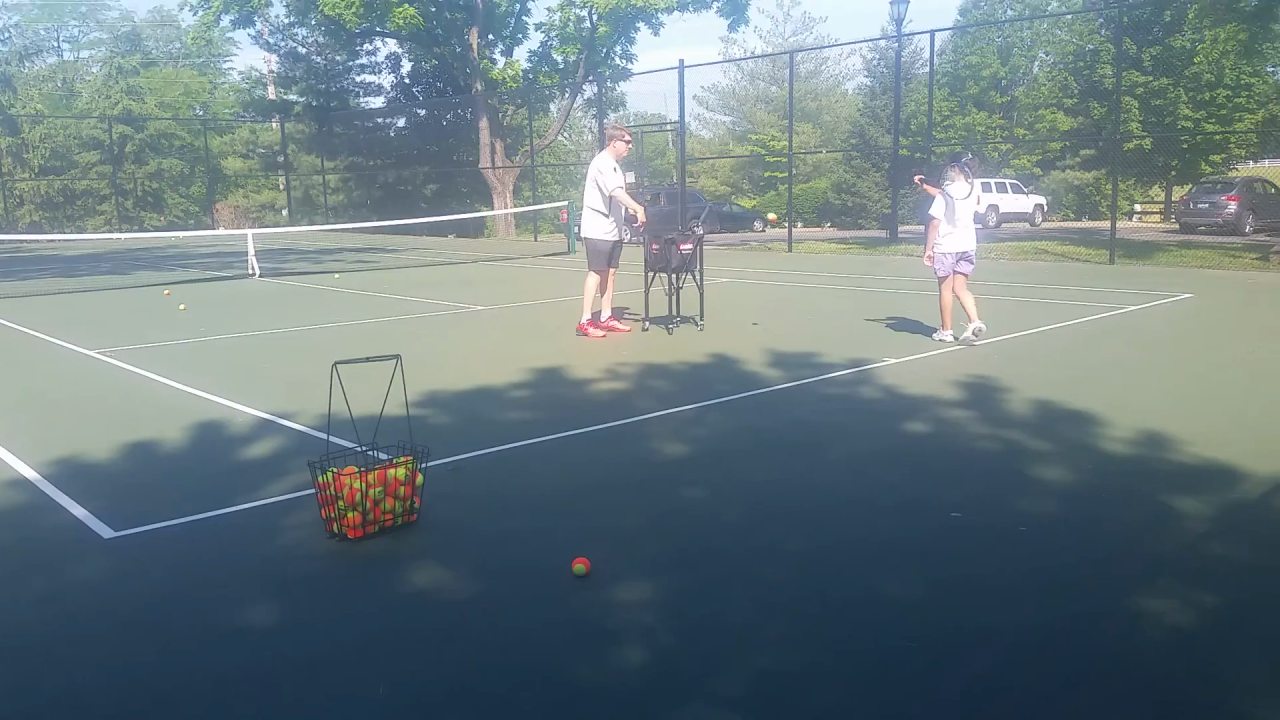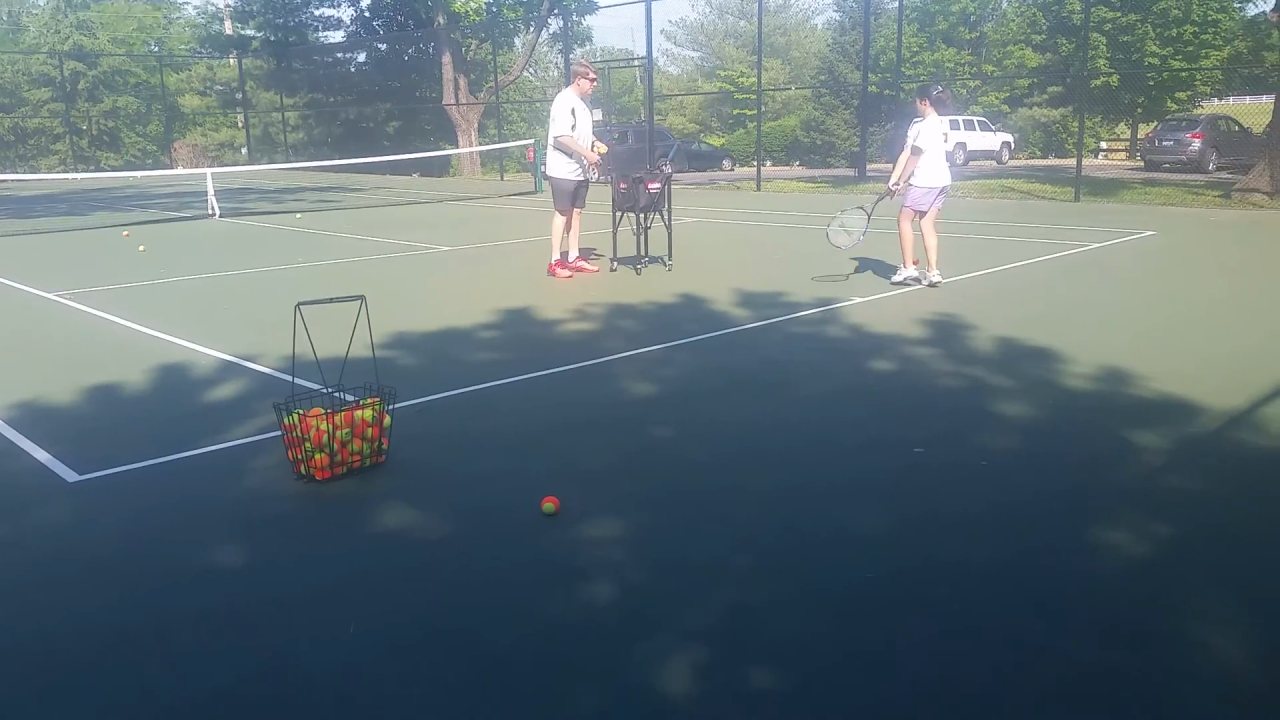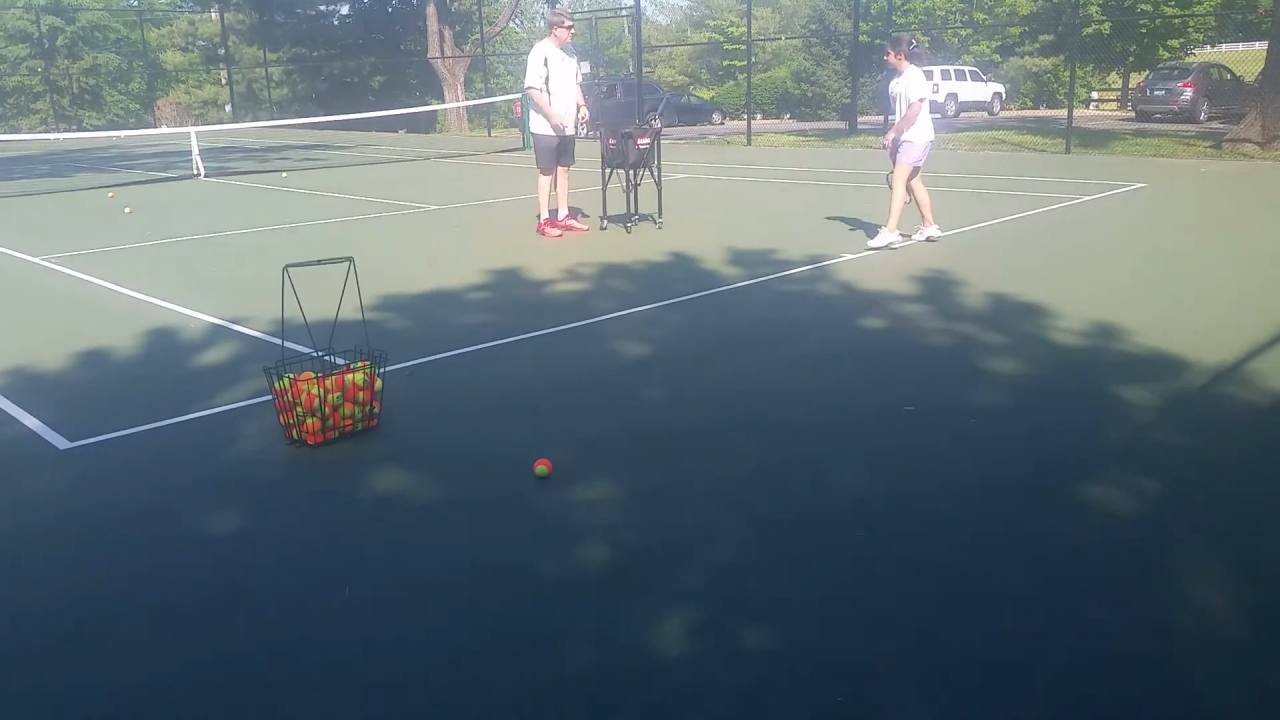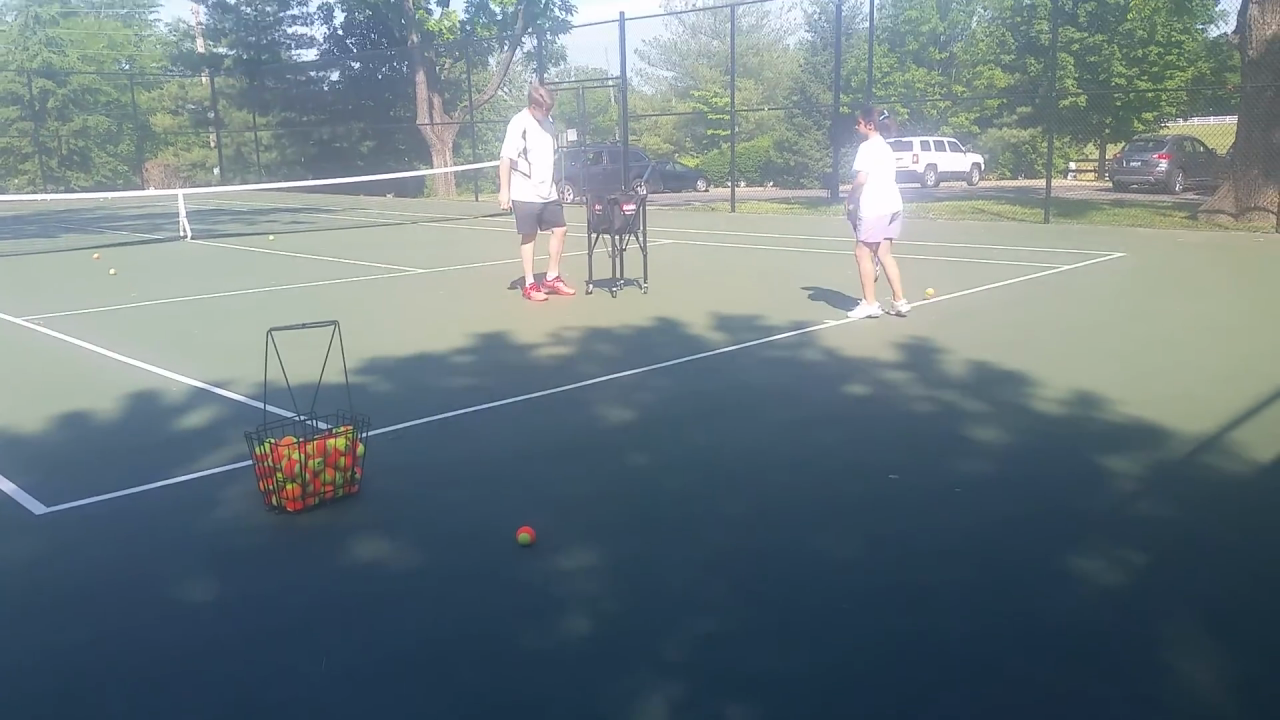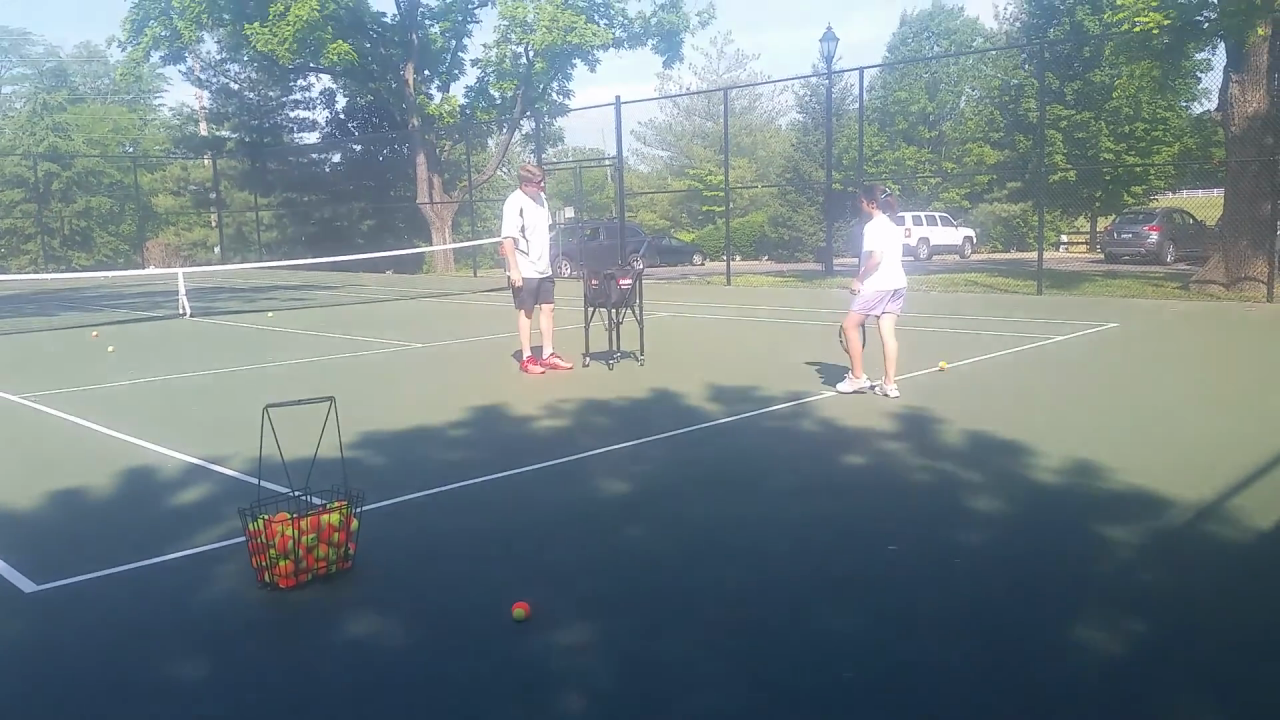
dt=0.4s
person 1, frame 1
left shoulder: (613, 164)
right shoulder: (603, 164)
right elbow: (615, 191)
left wrist: (629, 206)
right wrist: (637, 208)
left hip: (611, 230)
right hip: (597, 230)
left knee: (610, 272)
right knee: (597, 273)
left ankle: (606, 318)
right ankle: (586, 322)
person 1, frame 2
left shoulder: (581, 101)
right shoulder: (564, 101)
right elbow: (562, 137)
left wrist: (595, 142)
right wrist: (587, 153)
left hip: (579, 169)
right hip: (563, 169)
left knee: (576, 212)
right knee: (562, 213)
left ankle: (573, 258)
right ankle: (555, 262)
person 1, frame 3
left shoulder: (569, 51)
right shoulder: (540, 52)
right elbow: (532, 88)
left wrist: (581, 105)
right wrist: (551, 115)
left hip: (567, 125)
right hip: (546, 126)
left knee: (563, 169)
right knee: (547, 171)
left ankle: (563, 217)
right ankle: (544, 221)
person 1, frame 4
left shoulder: (547, 121)
right shoulder: (519, 124)
right elbow: (506, 158)
right wrist: (504, 190)
left hip: (548, 192)
right hip: (526, 193)
left knee: (560, 230)
right knee: (529, 237)
left ankle: (552, 278)
right ankle: (530, 285)
person 1, frame 5
left shoulder: (540, 197)
right shoulder: (515, 203)
right elbow: (508, 239)
right wrist: (514, 269)
left hip: (543, 268)
right hip: (525, 270)
left knee: (548, 308)
right knee: (526, 312)
left ankle: (548, 355)
right ankle: (527, 359)
person 2, frame 1
left shoulder: (949, 190)
right shoulder: (973, 190)
left elbow: (935, 223)
left wrist: (928, 248)
right wrist: (925, 186)
left hip: (946, 246)
right hip: (968, 245)
left knee: (945, 288)
right knee: (960, 288)
left ankle: (946, 331)
right ankle: (975, 323)
person 2, frame 2
left shoulder: (927, 124)
right shoulder: (928, 124)
left elbow: (915, 155)
right elbow: (907, 152)
left wrist: (902, 180)
right wrist: (894, 177)
left hip: (925, 181)
right hip: (940, 181)
left knee: (904, 219)
right knee: (927, 226)
left ankle: (908, 267)
right ankle: (932, 272)
person 2, frame 3
left shoulder: (914, 75)
right shoulder: (895, 82)
left elbow: (915, 108)
left wrist: (892, 132)
right wrist: (893, 136)
left hip: (917, 137)
right hip: (905, 137)
left knee: (898, 180)
right knee: (913, 181)
left ankle: (891, 231)
right ankle: (929, 226)
person 2, frame 4
left shoulder: (867, 147)
right shoulder: (885, 148)
left elbow: (861, 179)
left wrist: (850, 199)
right wrist: (858, 202)
left hip: (875, 208)
right hip: (892, 206)
left knee: (863, 254)
right knee: (884, 255)
left ankle: (870, 303)
right ankle: (899, 301)
person 2, frame 5
left shoulder: (873, 226)
right shoulder: (894, 226)
left elbow: (875, 258)
left wrist: (858, 279)
left hip: (877, 285)
right hip: (897, 283)
left knee: (850, 325)
right knee: (888, 334)
left ankle: (857, 377)
right ankle: (889, 384)
